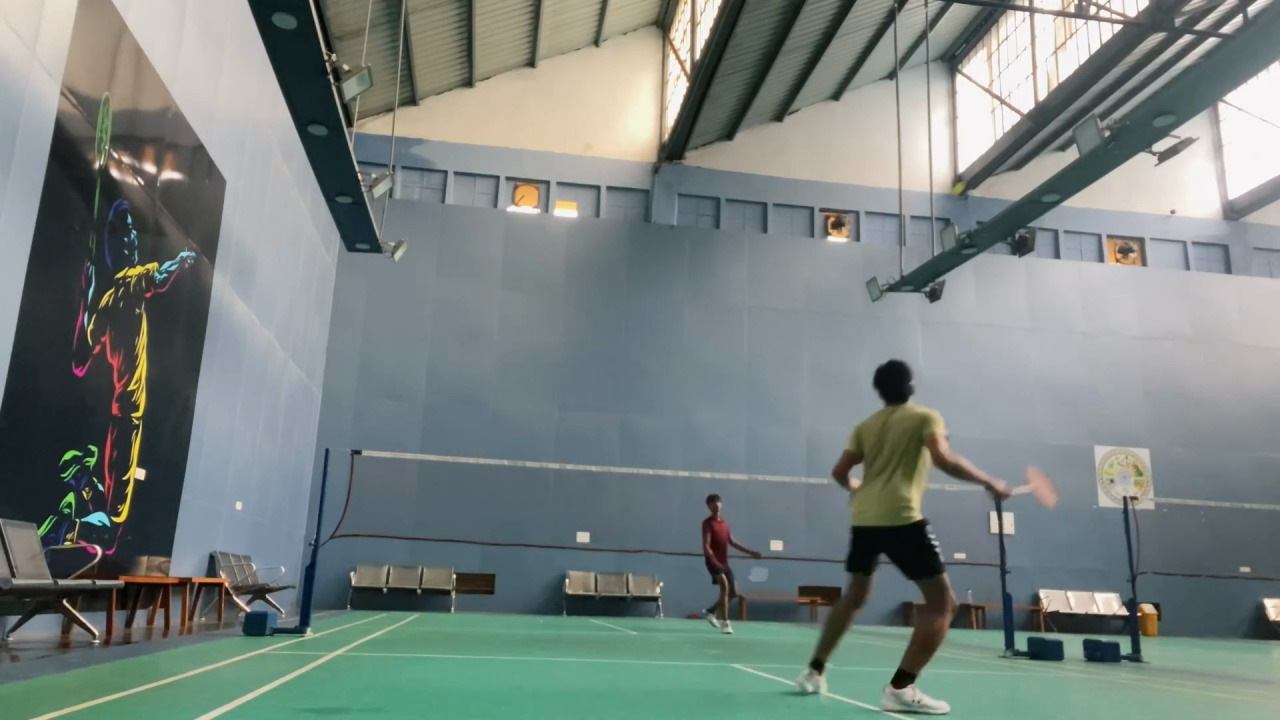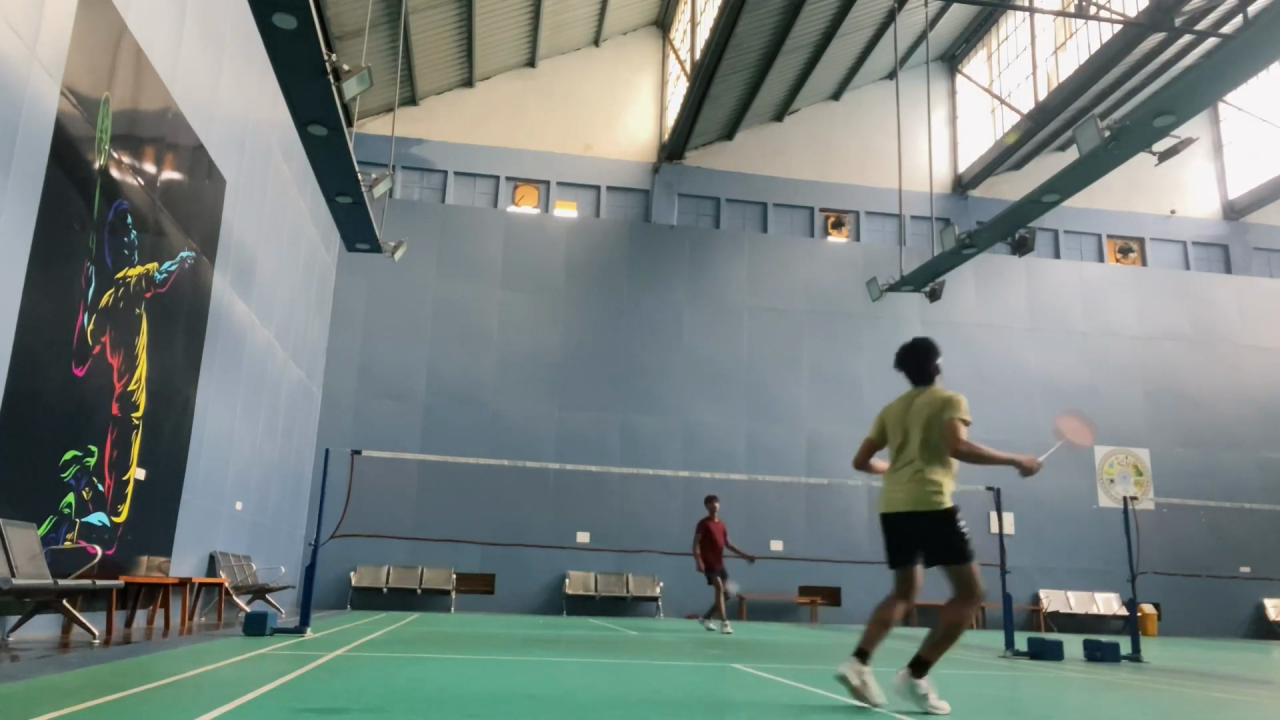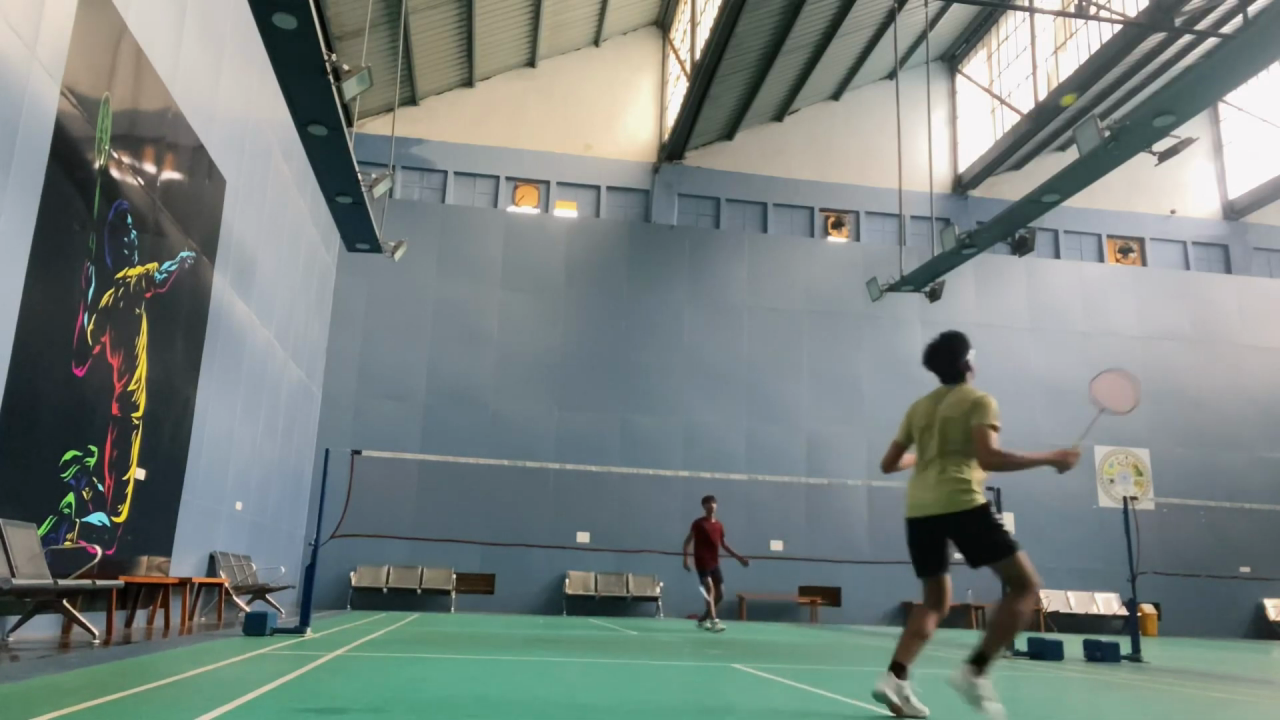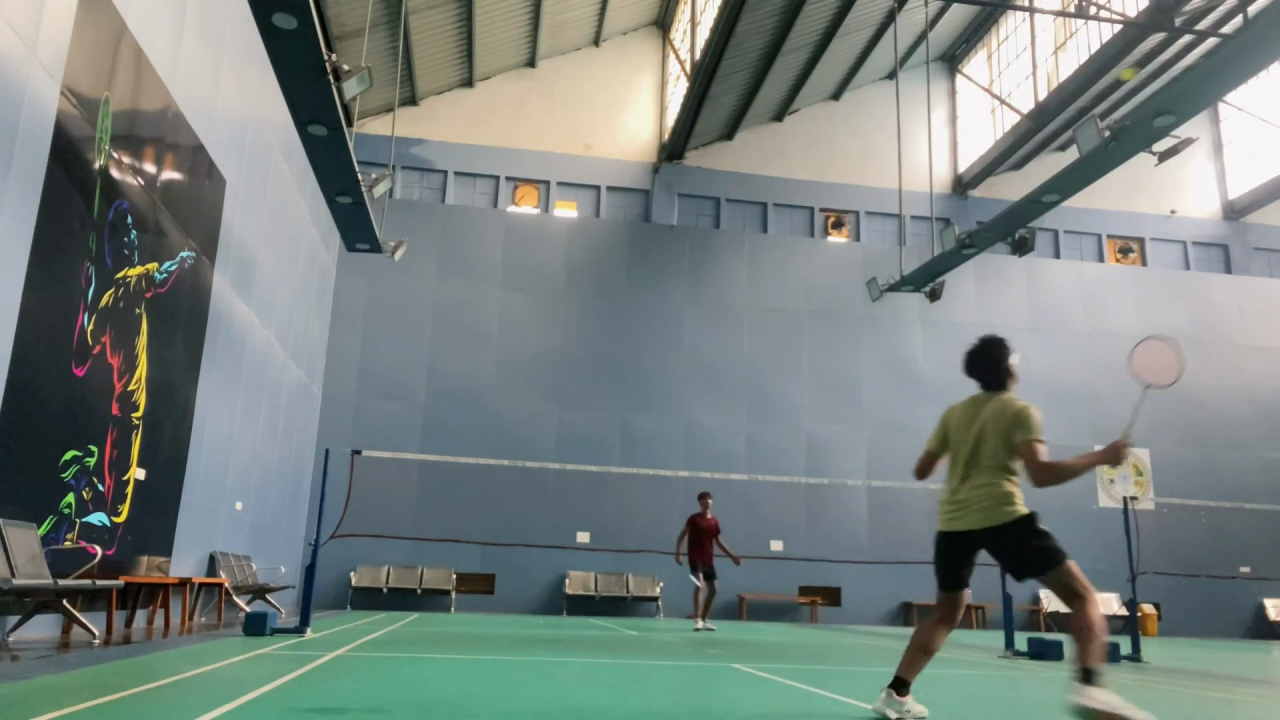
dt=0.1s
person 1, frame 1
left shoulder: (866, 425)
right shoulder: (925, 417)
left elbow: (839, 474)
right elbow: (943, 460)
right wrist: (989, 483)
left hip: (864, 519)
right hip: (901, 518)
left knee: (854, 597)
right knee: (941, 605)
left ankle: (815, 671)
right ankle: (900, 688)
person 1, frame 2
left shoulder: (890, 410)
right shoulder: (949, 400)
left elbow: (861, 461)
right elbow: (957, 448)
right wrist: (1017, 460)
left hip: (893, 506)
right hip: (930, 503)
left knee: (904, 593)
right knee: (969, 594)
left ankle: (858, 663)
right ankle: (915, 675)
person 1, frame 3
left shoulder: (917, 408)
right shoulder: (978, 401)
left elbow: (888, 463)
right elbow: (989, 458)
right wrist: (1051, 458)
left hip: (920, 511)
right hip: (961, 504)
left knee: (936, 604)
right knee: (1024, 590)
left ankle: (895, 678)
right ankle: (974, 671)
person 1, frame 4
left shoulder: (953, 414)
right shoulder: (1019, 412)
left elbow: (921, 470)
right elbow: (1040, 474)
right wrist: (1101, 457)
left hip: (953, 523)
right hip: (1003, 516)
left knee: (945, 614)
right knee: (1083, 599)
right ankle: (1089, 688)
person 2, frame 1
left shoulder: (138, 277)
right shoulder: (100, 286)
left elbow: (159, 277)
right elbow: (81, 358)
left wrist: (177, 264)
right wrist: (86, 300)
left hip: (129, 393)
left knee: (120, 470)
left ankle: (112, 530)
person 2, frame 2
left shoulder: (138, 278)
right shoulder: (101, 287)
left elbow: (159, 277)
right elbow: (80, 359)
left wrist: (177, 265)
right wrist: (86, 301)
left hip: (129, 394)
left knee: (120, 471)
left ankle: (112, 529)
person 2, frame 3
left shoulder: (138, 277)
right shoulder: (102, 288)
left elbow: (159, 276)
right elbow: (81, 356)
left wrist: (177, 264)
right wrist: (86, 301)
left hip: (129, 393)
left knee: (121, 469)
left ankle: (112, 531)
person 2, frame 4
left shoulder: (139, 278)
right shoulder: (103, 289)
left elbow: (159, 277)
right elbow: (81, 357)
left wrist: (177, 264)
right wrist: (86, 301)
left hip: (129, 394)
right hip: (108, 396)
left knee: (120, 472)
left ankle: (112, 530)
